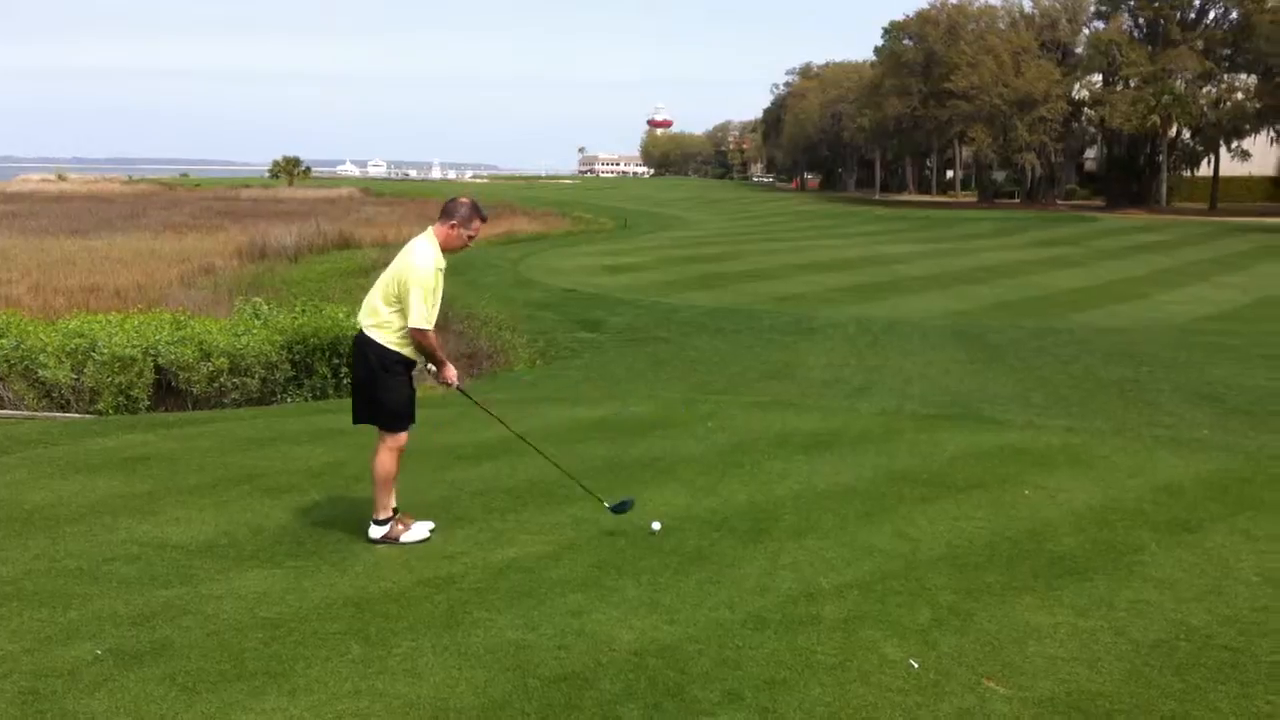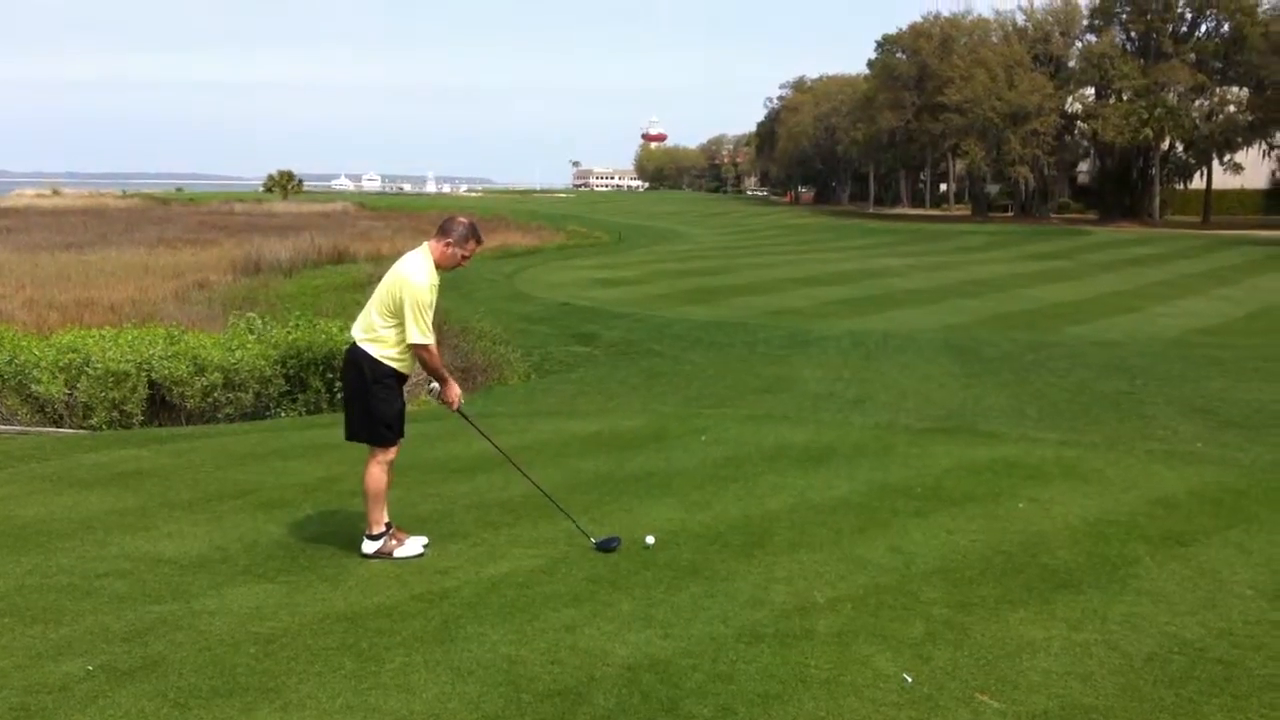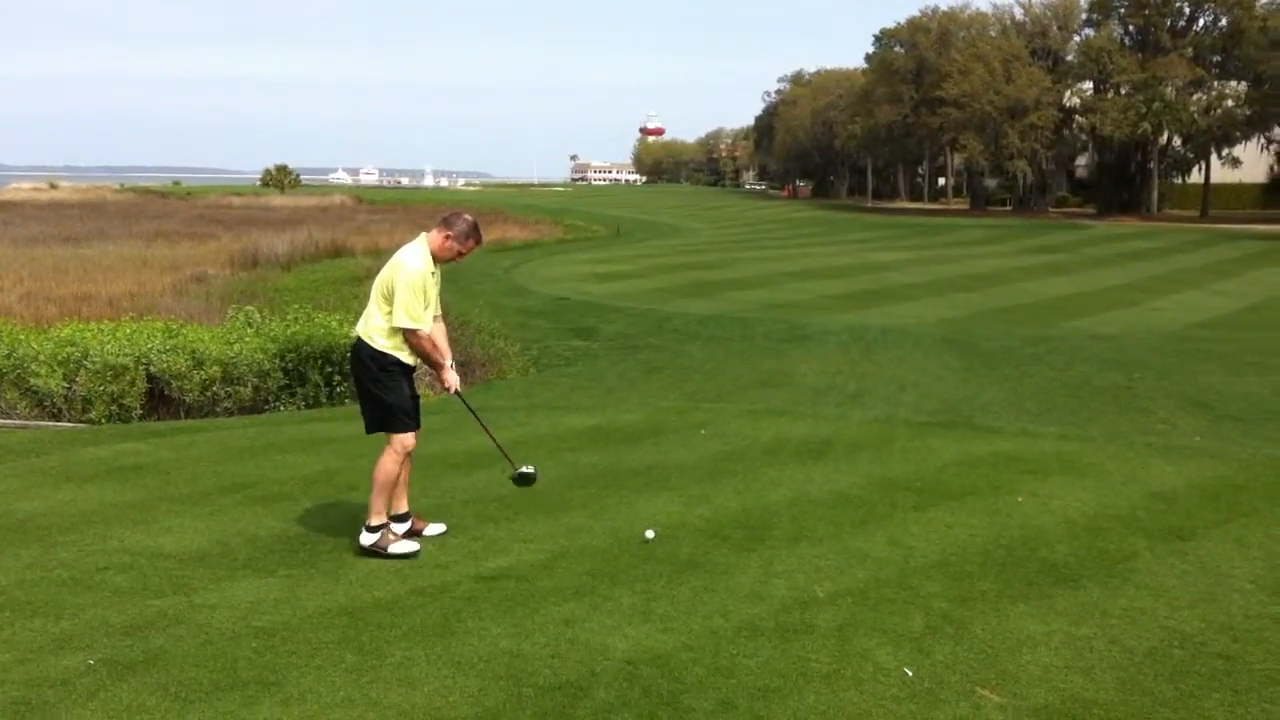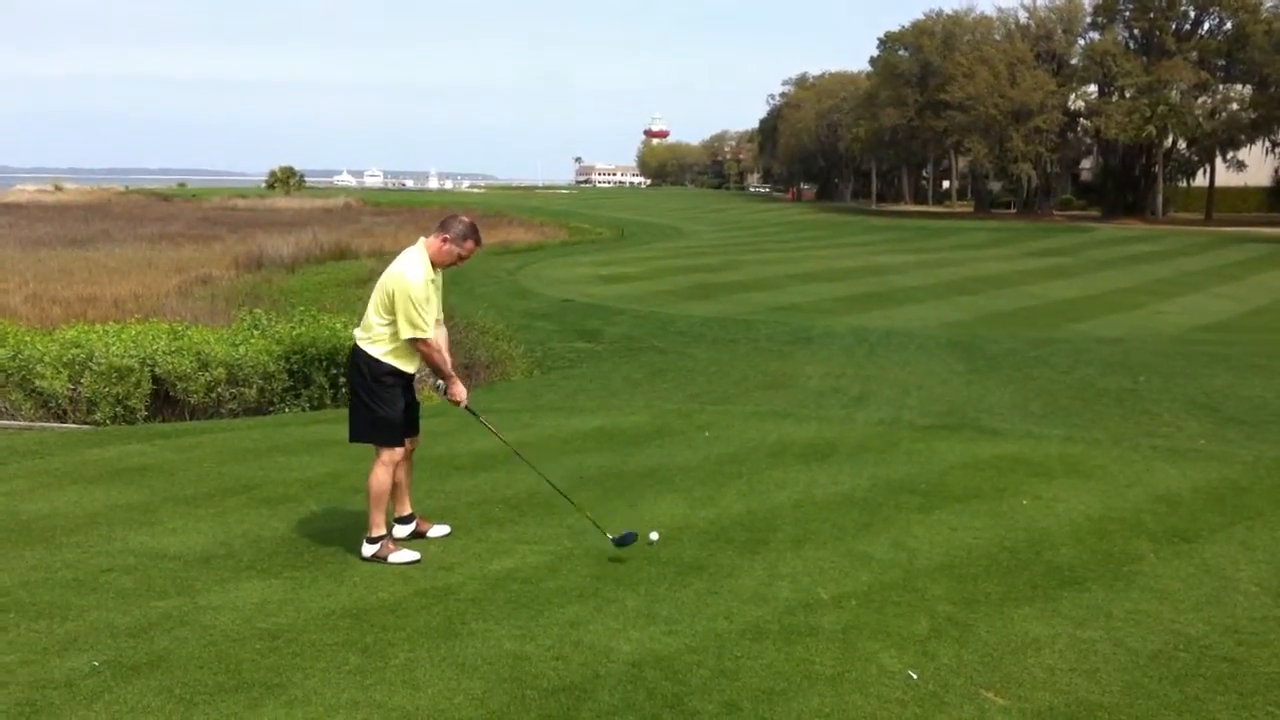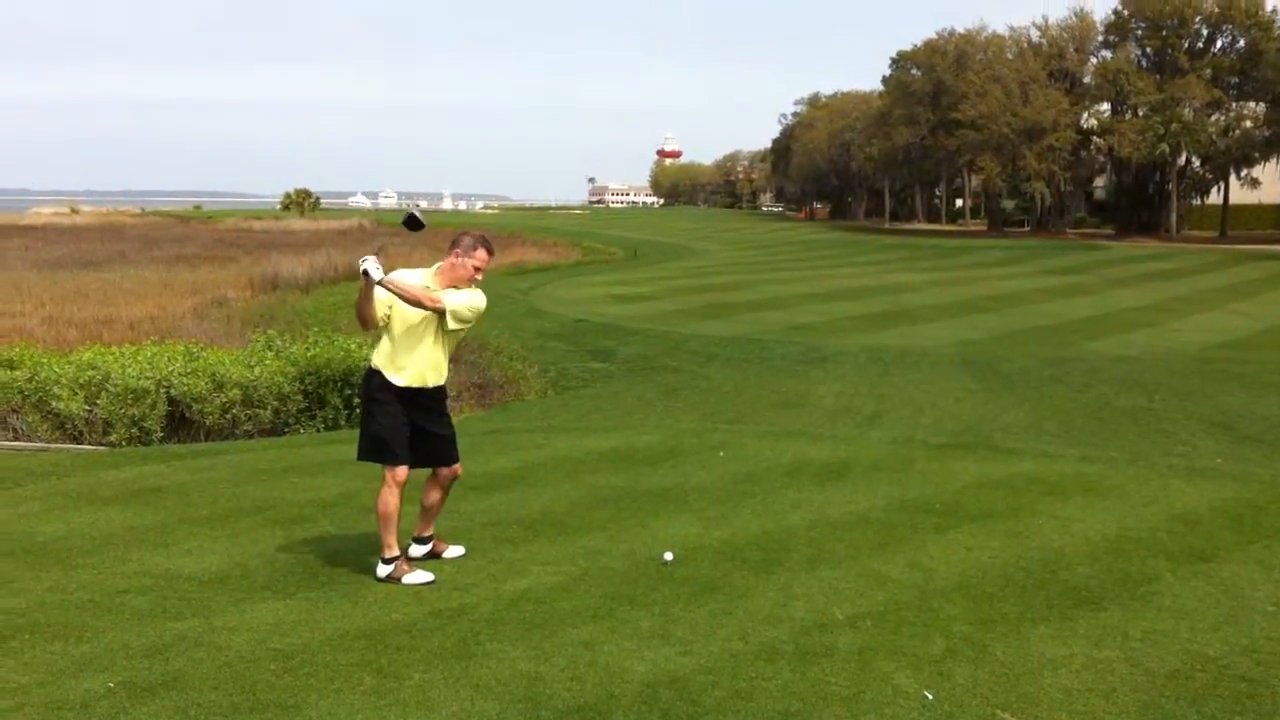
dt=0.7s
person 1, frame 1
left shoulder: (427, 248)
right shoulder: (424, 263)
left elbow: (420, 323)
right elbow: (420, 332)
left wrist: (437, 360)
right wrist: (442, 364)
left hip: (388, 350)
right hip: (382, 353)
left knee: (392, 436)
right knee: (394, 439)
left ankle: (389, 512)
right ankle: (381, 523)
person 1, frame 2
left shoulder: (421, 262)
right shoulder: (419, 279)
left elbow: (421, 337)
right elbow: (422, 345)
left wrist: (440, 378)
right wrist: (447, 382)
left hip: (383, 364)
right hip: (374, 366)
left knee: (388, 450)
right knee: (382, 453)
left ankle: (383, 526)
right ankle: (375, 538)
person 1, frame 3
left shoulder: (429, 262)
right shoulder: (412, 266)
left elbow: (433, 319)
right elbow: (413, 333)
left wrist: (449, 363)
right wrist: (440, 368)
left hip: (395, 359)
right hip: (378, 357)
left knee: (406, 439)
right knee: (401, 442)
left ankle: (400, 519)
right ankle: (374, 528)
person 1, frame 4
left shoulder: (432, 269)
right shoulder: (411, 275)
left elbow: (436, 325)
right elbow: (422, 342)
left wrist: (450, 372)
right wrist: (451, 381)
left hip: (399, 367)
right hip: (375, 367)
left knee: (407, 444)
right knee: (389, 452)
left ankle: (405, 520)
right ankle: (376, 540)
person 1, frame 5
left shoulder: (474, 300)
right shoulder: (403, 276)
left elbow: (430, 302)
right elbow: (367, 322)
left wrist: (383, 279)
right wrist: (368, 286)
left hip: (429, 394)
right hip: (386, 387)
left knee: (449, 470)
right knee: (396, 474)
left ankle: (423, 540)
right ankle: (390, 560)
